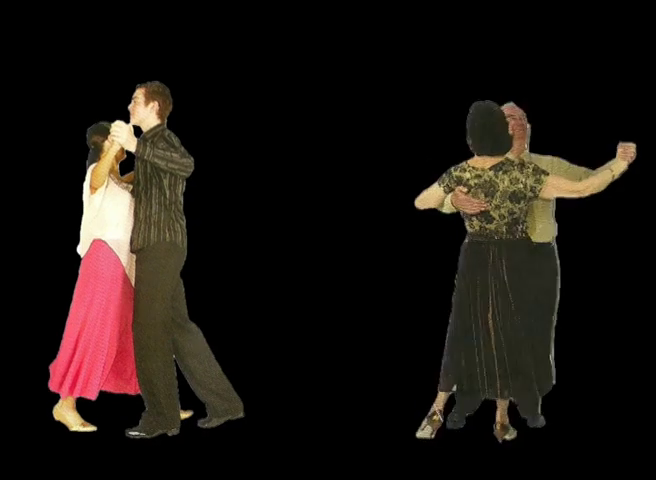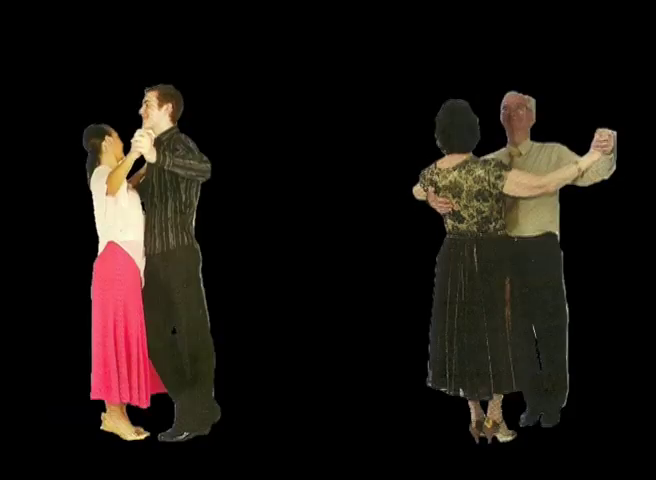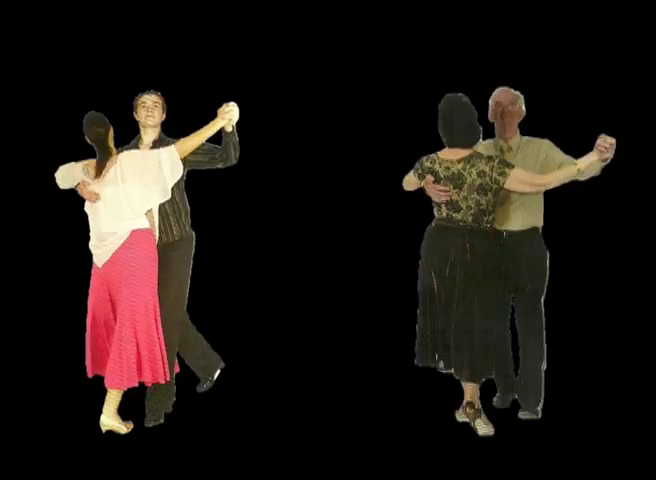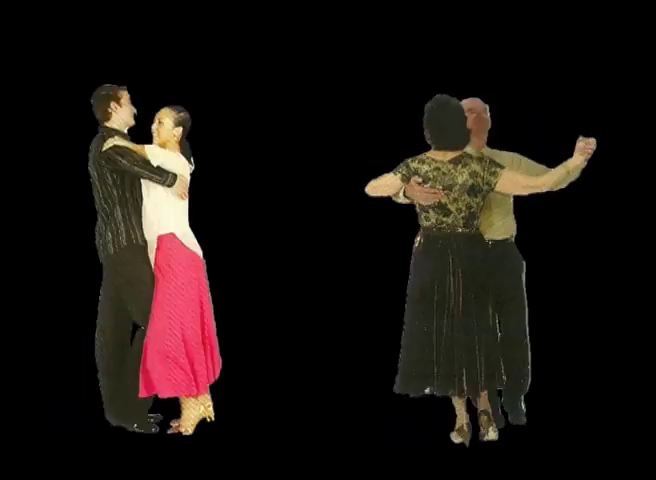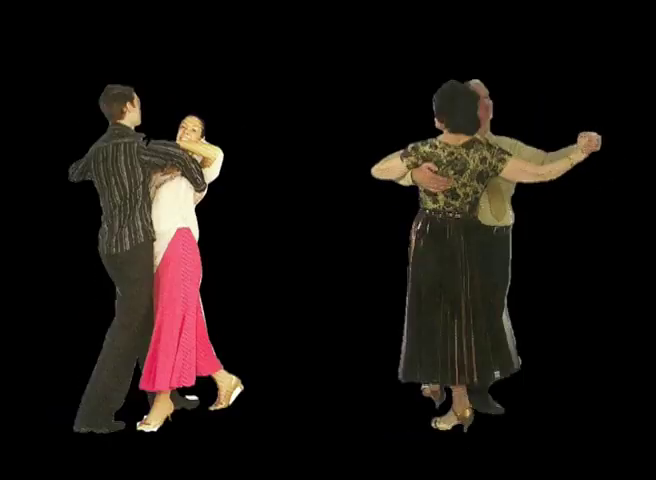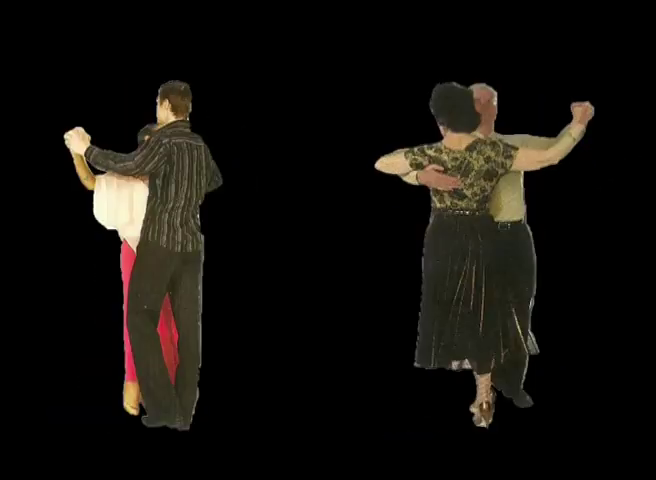
dt=0.3s
person 1, frame 1
left shoulder: (162, 138)
right shoulder: (152, 142)
left elbow: (186, 164)
left wrist: (135, 146)
left hip: (161, 244)
right hip: (156, 244)
left knee: (148, 327)
right knee: (176, 324)
left ankle: (162, 415)
right ankle: (223, 401)
person 1, frame 2
left shoulder: (179, 144)
right shoulder: (159, 149)
left elbow: (203, 169)
left wrist: (156, 158)
left hip: (178, 250)
right hip: (156, 254)
left knee: (191, 330)
right knee: (154, 331)
left ankle: (198, 413)
right ankle: (189, 404)
person 1, frame 3
right shoulder: (123, 155)
left elbow: (226, 158)
left wrist: (229, 128)
right wrist: (83, 185)
left hip: (176, 241)
left knee: (169, 317)
right knee: (168, 316)
left ankle: (159, 400)
right ankle: (208, 364)
person 1, frame 4
left shoulder: (110, 145)
right shoulder: (107, 145)
right wrist: (172, 180)
left hip: (125, 245)
right hip: (124, 245)
left knee: (117, 324)
left ankle: (121, 406)
right ankle: (128, 408)
person 1, frame 5
left shoulder: (97, 150)
right shoulder: (133, 144)
left elbow: (74, 174)
right elbow: (178, 156)
right wrist: (200, 184)
left hip: (113, 243)
right hip: (133, 242)
left knee: (145, 317)
right knee: (129, 325)
right ankle: (93, 414)
person 1, frame 6
left shoulder: (163, 139)
right shoulder: (199, 145)
left elbow: (132, 166)
right elbow: (215, 180)
left wrist: (86, 149)
left hip: (160, 241)
right hip: (191, 242)
left knee: (141, 316)
right knee: (188, 324)
left ankle: (162, 405)
right ankle: (183, 411)
person 2, frame 1
left shoulder: (459, 173)
right shoulder: (523, 172)
left elbow: (420, 203)
right elbow: (579, 189)
right wrist: (619, 165)
left hip: (475, 261)
right hip: (513, 262)
left knee: (467, 335)
right knee: (511, 336)
left ankle: (437, 413)
right ankle: (501, 421)
person 2, frame 2
left shoulder: (432, 173)
right shoulder: (488, 170)
left elbow: (418, 193)
right elbow: (544, 186)
right wrist: (593, 156)
left hip: (454, 258)
right hip: (491, 259)
left knee: (456, 333)
right knee: (493, 332)
left ankle: (476, 417)
right ankle: (490, 420)
person 2, frame 3
left shoulder: (430, 163)
right shoulder: (488, 166)
left elbow: (407, 185)
right elbow: (542, 183)
right wrist: (592, 158)
left hip: (438, 246)
right hip: (477, 251)
left knee: (443, 315)
right knee: (474, 323)
right ankle: (470, 403)
person 2, frame 4
left shoulder: (415, 166)
right shoulder: (477, 166)
left elbow: (371, 188)
right elbow: (535, 185)
right wrist: (577, 157)
left hip: (428, 258)
right hip: (469, 257)
left knee: (428, 336)
right knee: (465, 333)
right ankle: (482, 415)
person 2, frame 5
left shoulder: (422, 150)
right shoulder: (485, 152)
left elbow: (378, 171)
right elbow: (541, 173)
left wrist: (406, 157)
right wrist: (579, 153)
left hip: (429, 240)
right hip: (468, 242)
left knee: (430, 319)
right knee: (465, 319)
right ankle: (461, 406)
person 2, frame 6
left shoulder: (429, 154)
right shoulder: (491, 151)
left elbow: (381, 164)
right elbow: (548, 158)
left wrist: (406, 155)
right wrist: (579, 124)
left hip: (442, 239)
right hip: (480, 238)
left knee: (441, 310)
right knee: (480, 312)
right ankle: (483, 401)
person 3, frame 1
left shoulder: (549, 165)
left elbow: (589, 180)
right elbow: (444, 196)
left wrist: (619, 162)
right wrist: (456, 199)
left hip: (539, 257)
left knee: (539, 332)
left ankle: (531, 402)
person 3, frame 2
left shoulder: (552, 153)
right shoulder: (490, 163)
left elbow: (591, 174)
left wrist: (604, 154)
right wrist: (437, 197)
left hip: (539, 249)
left knee: (550, 326)
right knee: (516, 328)
left ankle: (552, 401)
right ankle: (533, 398)
person 3, frame 3
left shoulder: (540, 149)
right shoulder: (479, 152)
left elbow: (576, 170)
left wrist: (599, 155)
right wrist: (431, 187)
left hip: (526, 243)
left knee: (529, 318)
left ankle: (531, 398)
right ankle: (506, 385)
person 3, frame 4
left shoulder: (506, 162)
right elbow: (403, 187)
left wrist: (578, 159)
right wrist: (411, 191)
left hip: (503, 254)
left knee: (513, 327)
left ankle: (514, 398)
person 3, frame 5
left shoulder: (508, 148)
left elbow: (549, 164)
right elbow: (403, 171)
left wrist: (578, 147)
right wrist: (418, 175)
left hip: (497, 241)
left ankle: (476, 389)
person 3, frame 6
left shoulder: (516, 145)
left elbow: (557, 148)
right elbow: (409, 168)
right wrist: (424, 175)
left hip: (514, 238)
left knee: (516, 312)
left ankle: (514, 382)
person 4, frame 1
left shoulder: (118, 179)
right shoulder: (98, 171)
right elbow: (95, 183)
right wrist: (113, 150)
left hip: (124, 259)
right hip: (105, 257)
left knee: (133, 330)
right knee: (93, 329)
right ankle: (65, 404)
person 4, frame 2
left shoulder: (111, 174)
right shoulder: (103, 173)
right elbow: (112, 187)
right wrist: (133, 155)
left hip: (126, 259)
right hip: (118, 259)
left knee: (128, 331)
right knee: (121, 332)
left ankle: (114, 408)
right ankle: (115, 413)
person 4, frame 3
left shoulder: (85, 170)
right shoulder: (130, 161)
left elbow: (60, 175)
right elbow: (176, 150)
right wrist: (217, 123)
left hip: (104, 254)
right hip: (134, 249)
left knee: (109, 324)
right knee: (134, 325)
left ankle: (112, 401)
right ankle: (110, 408)
person 4, frame 4
left shoulder: (176, 161)
right shoulder: (162, 162)
left wrist: (127, 145)
left hip: (173, 250)
right hip: (165, 250)
left knee: (169, 330)
right knee: (185, 326)
left ankle: (194, 402)
right ankle: (200, 399)
person 4, frame 5
left shoulder: (198, 167)
right shoulder: (162, 166)
left elbow: (216, 154)
left wrist: (180, 145)
left hip: (179, 245)
right hip: (159, 247)
left knee: (173, 320)
right knee: (180, 321)
person 4, frame 6
right shoulder: (127, 175)
right elbow: (91, 181)
right wrist: (77, 151)
right hip: (138, 250)
left knee: (167, 319)
right ankle: (133, 388)
